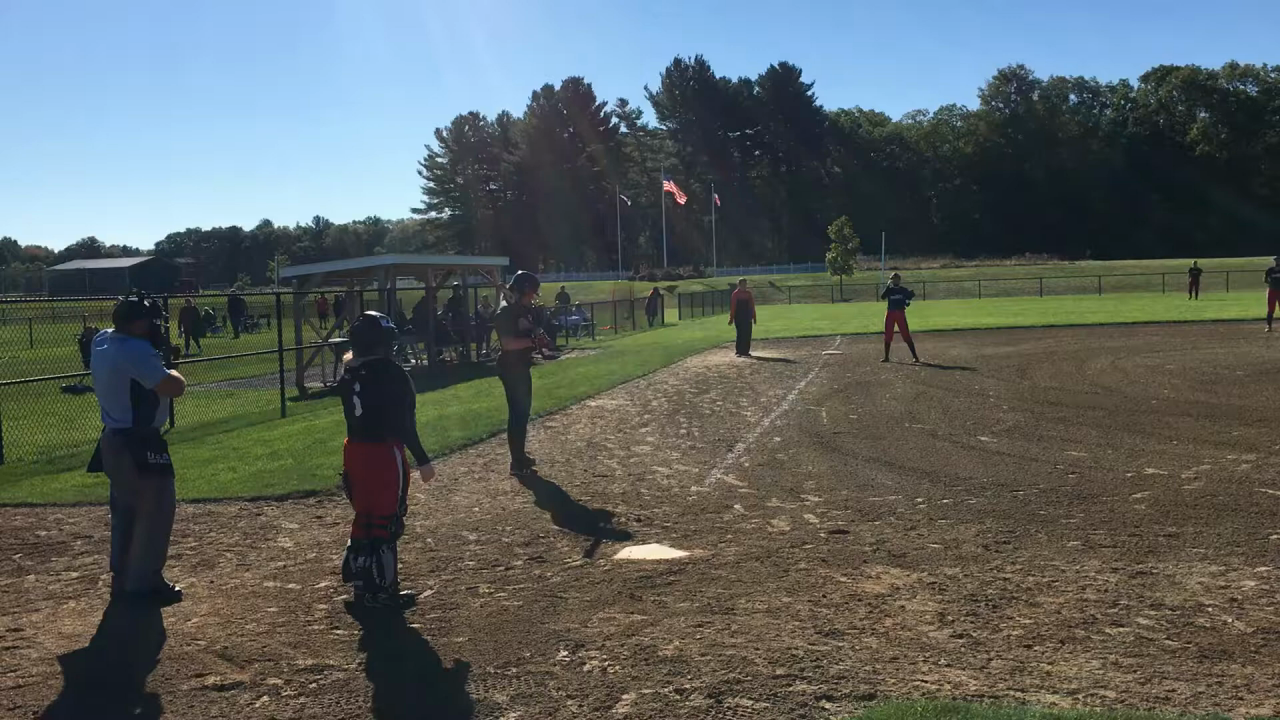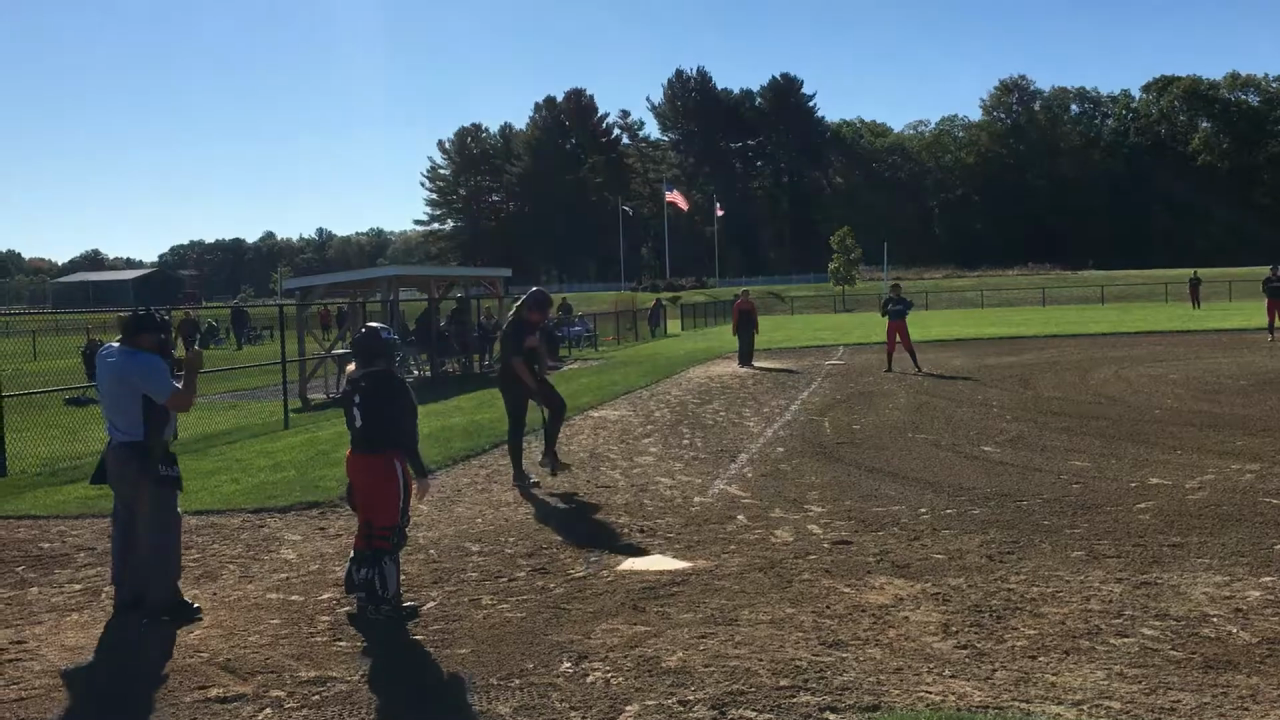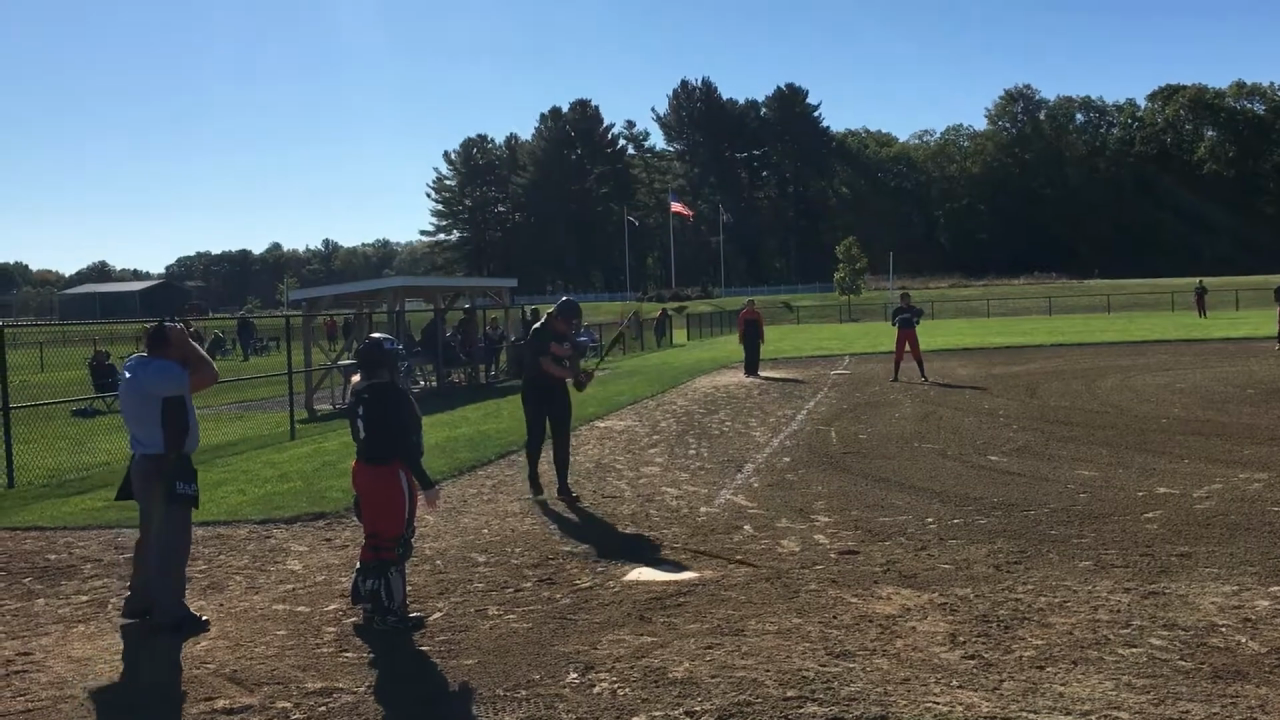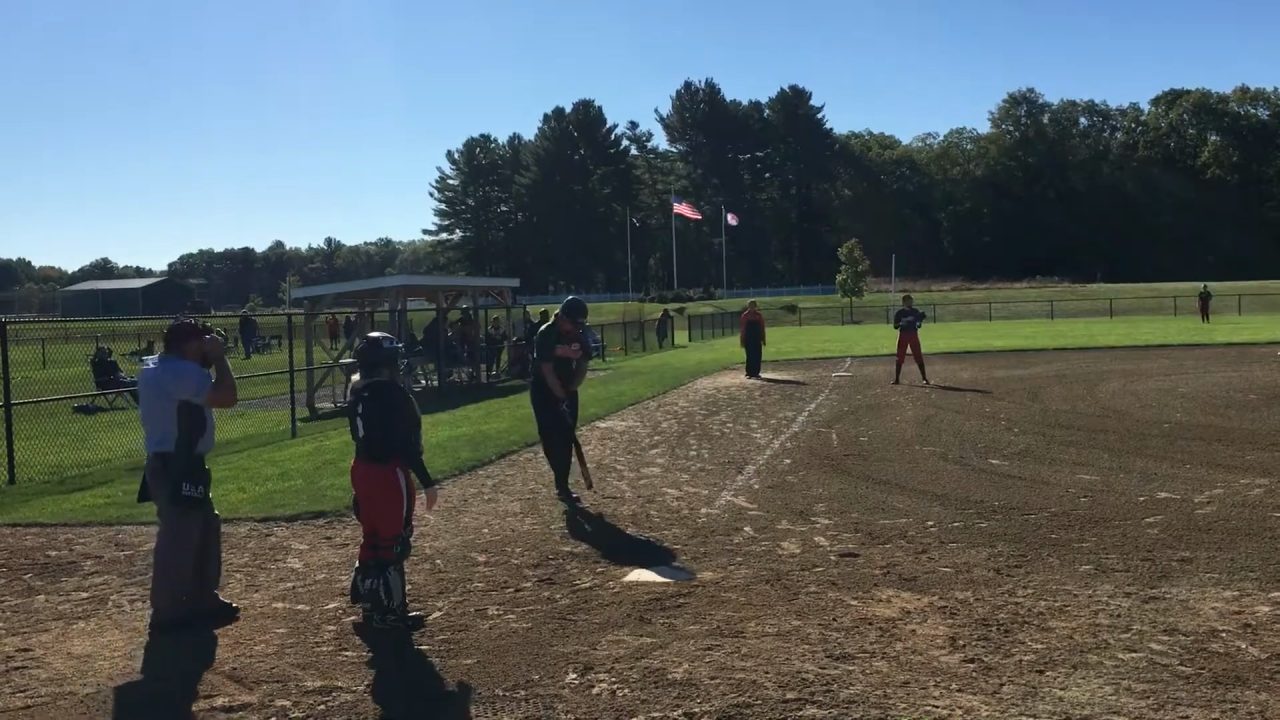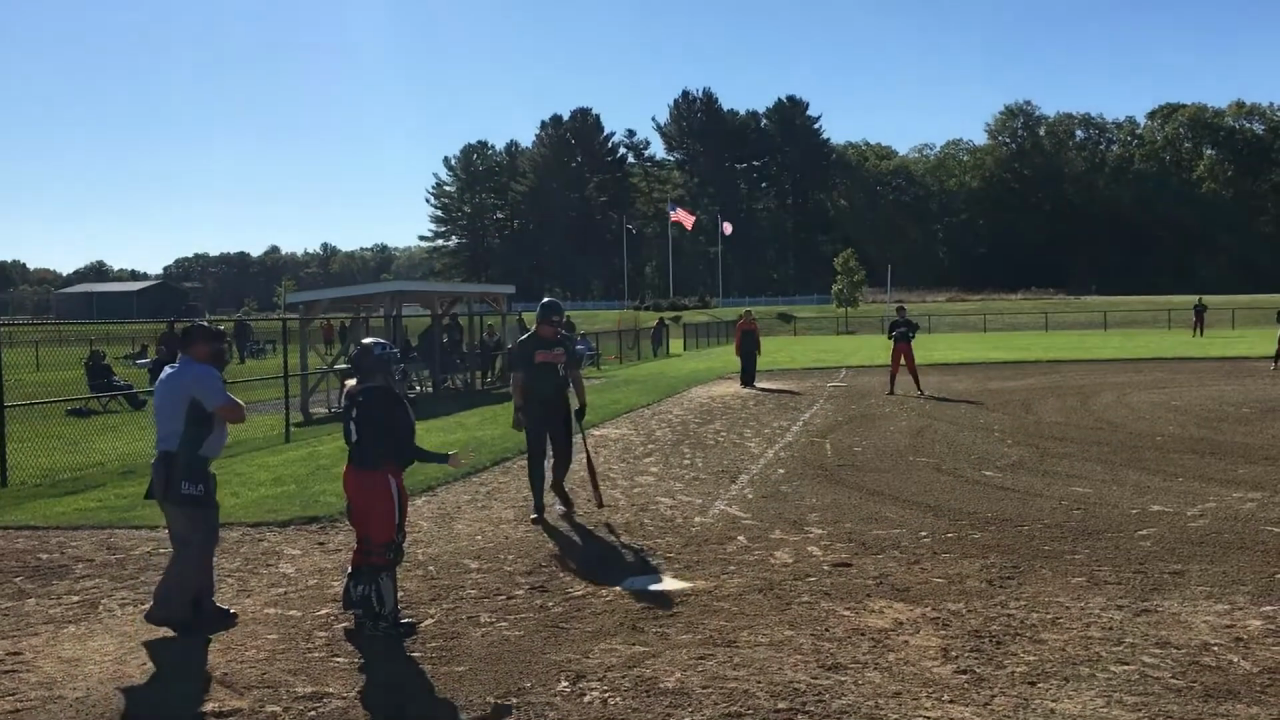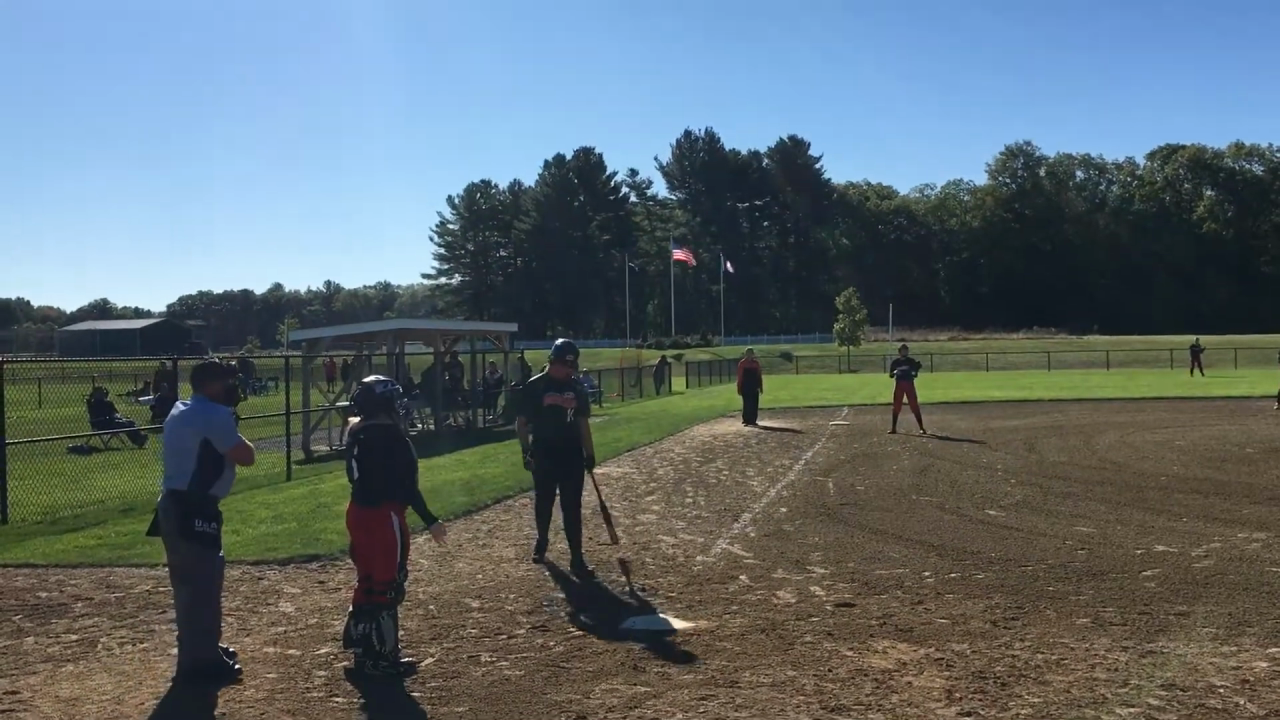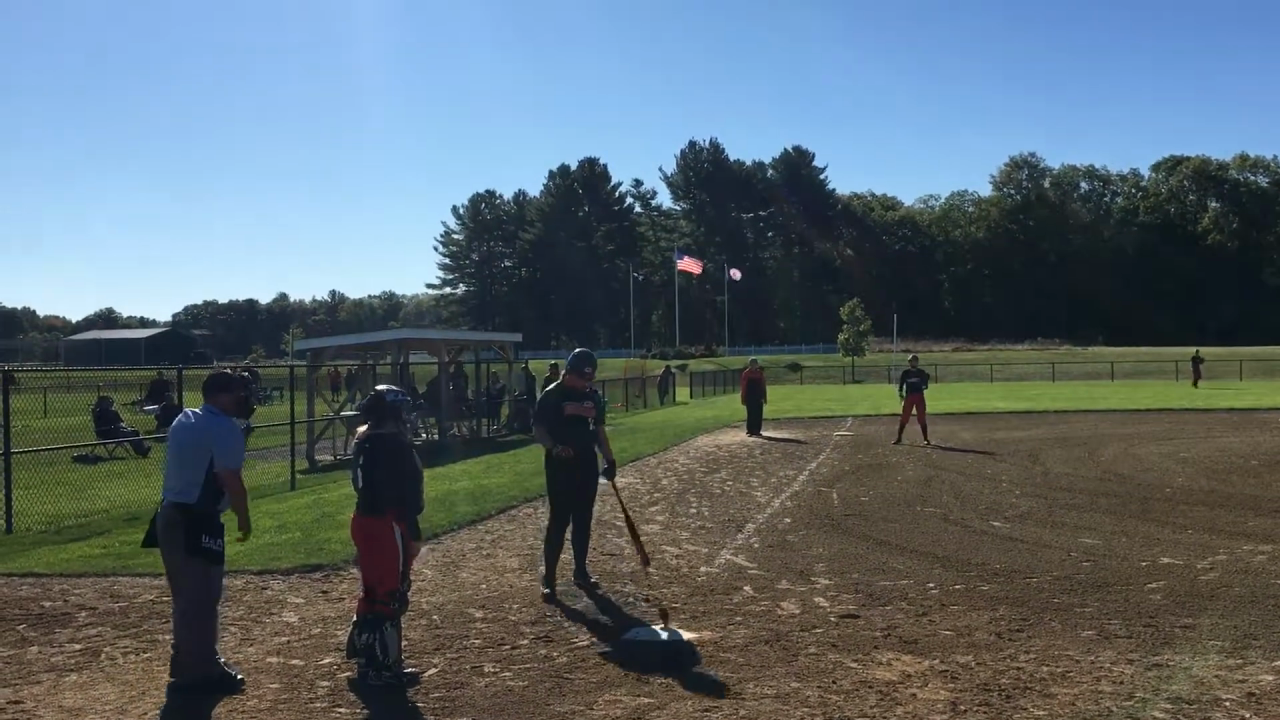
dt=0.5s
person 1, frame 1
left shoulder: (102, 342)
right shoulder: (136, 350)
right elbow: (175, 387)
right wrist: (167, 370)
left hip: (115, 440)
right hip: (139, 443)
left knee: (125, 513)
right knee: (156, 511)
left ankle: (124, 580)
right ankle: (145, 583)
person 1, frame 2
left shoulder: (107, 356)
right shoulder: (146, 363)
right elbow: (182, 402)
right wrist: (191, 371)
left hip: (120, 453)
right hip: (146, 456)
left knee: (128, 526)
right knee: (162, 526)
left ankle: (128, 593)
right ankle: (164, 599)
person 1, frame 3
left shoulder: (135, 367)
right shoulder: (160, 373)
right elbow: (209, 376)
right wrist: (186, 341)
left hip: (147, 464)
right hip: (166, 469)
left knee: (153, 537)
right knee: (173, 540)
left ankle: (140, 600)
right ankle: (170, 612)
person 1, frame 4
left shoulder: (155, 368)
right shoulder: (182, 372)
right elbow: (226, 398)
right wrist: (219, 355)
left hip: (168, 463)
right hip: (178, 468)
left knee: (206, 528)
right knee: (178, 539)
left ankle: (203, 601)
right ankle: (168, 611)
person 1, frame 5
left shoulder: (172, 374)
right shoulder: (201, 375)
right elbow: (235, 414)
right wrist: (229, 400)
left hip: (174, 468)
right hip: (184, 471)
left knee: (193, 540)
right knee: (198, 540)
left ankle: (199, 606)
right ankle: (168, 606)
person 1, frame 6
left shoulder: (181, 411)
right shoulder: (214, 414)
right elbow: (246, 457)
right wrist: (237, 439)
left hip: (177, 506)
right hip: (194, 510)
left knee: (190, 582)
right knee: (203, 583)
left ankle: (199, 649)
right ankle: (199, 660)
person 1, frame 7
left shoulder: (184, 419)
right shoulder: (225, 428)
right elbow: (231, 484)
right wrist: (244, 520)
left hip: (171, 516)
right hip: (197, 523)
left knee: (187, 595)
right knee: (202, 598)
left ankle: (186, 662)
right ankle: (203, 673)
person 2, frame 1
left shoulder: (349, 373)
right shoulder: (389, 373)
left elbow: (353, 416)
right elbow: (401, 422)
right wrist: (421, 459)
left hip: (356, 449)
right hip: (383, 452)
left knee: (365, 517)
right knee: (386, 521)
left ankle: (363, 584)
right ankle: (381, 590)
person 2, frame 2
left shoulder: (352, 384)
right shoulder: (390, 384)
left elbow: (356, 426)
right elbow: (402, 434)
right wrist: (420, 472)
left hip: (359, 460)
right hip: (386, 463)
left knee: (368, 529)
right knee: (389, 532)
left ankle: (365, 595)
right ankle: (384, 602)
person 2, frame 3
left shoulder: (359, 394)
right shoulder: (393, 395)
left elbow: (363, 437)
right elbow: (405, 445)
right wrist: (426, 483)
left hip: (365, 471)
right hip: (390, 474)
left knee: (375, 540)
right knee: (394, 543)
left ankle: (371, 605)
right ankle: (390, 613)
person 2, frame 4
left shoulder: (358, 391)
right shoulder: (392, 393)
left elbow: (362, 434)
right elbow: (405, 443)
right wrist: (426, 482)
left hip: (364, 469)
right hip: (389, 472)
left knee: (373, 538)
right knee: (393, 541)
left ankle: (371, 602)
right ankle: (389, 611)
person 2, frame 5
left shoulder: (353, 395)
right shoulder: (386, 398)
right elbow: (403, 447)
right wrist: (445, 457)
left hip: (356, 474)
right hip: (381, 478)
left knee: (367, 543)
right knee: (386, 547)
left ankle: (364, 609)
right ankle: (382, 617)
person 2, frame 6
left shoulder: (358, 433)
right shoulder: (389, 435)
right elbow: (404, 484)
right wrist: (430, 520)
left hip: (360, 512)
right hip: (384, 516)
left knee: (368, 582)
right knee: (387, 586)
left ankle: (363, 648)
right ankle: (381, 656)
person 2, frame 7
left shoulder: (365, 441)
right shoulder: (393, 445)
right elbow: (403, 495)
right wrist: (415, 535)
left hip: (365, 521)
right hip: (386, 525)
left knee: (373, 593)
right knee: (391, 597)
left ankle: (367, 660)
right ankle: (383, 667)
person 3, frame 1
left shoulder: (525, 309)
right shoulder: (505, 312)
left elbow: (532, 332)
right elbow: (508, 344)
left wrist: (538, 336)
right wrist: (533, 341)
left hip: (522, 365)
right hip: (511, 367)
left knee: (523, 411)
right knee: (518, 412)
left ankle: (520, 456)
right ankle: (516, 463)
person 3, frame 2
left shoulder: (534, 324)
right shoulder: (513, 329)
left elbow: (540, 347)
right elbow: (517, 363)
left wrist: (542, 374)
right wrist: (535, 389)
left hip: (531, 375)
right hip: (512, 380)
left knee: (558, 405)
right knee: (517, 425)
left ankle: (549, 455)
right ankle: (518, 474)
person 3, frame 3
left shoulder: (569, 335)
right shoulder: (539, 332)
left elbow: (573, 361)
right elbow: (547, 365)
left wrist: (579, 377)
right wrist: (576, 377)
left hip: (559, 388)
right hip: (535, 389)
left knee: (562, 437)
right knee: (536, 435)
left ankle: (563, 486)
right ankle: (533, 475)
person 3, frame 4
left shoulder: (579, 336)
right shoulder: (546, 334)
left elbow: (582, 367)
right elbow: (547, 371)
left wrist: (570, 393)
right wrist: (561, 399)
left hip: (567, 391)
right hip: (544, 390)
left knee: (566, 438)
right knee: (549, 434)
left ankle: (564, 487)
right ankle: (560, 479)
person 3, frame 5
left shoulder: (565, 342)
right shoulder: (525, 344)
left elbow: (575, 375)
right elbow: (517, 380)
left wrist: (582, 404)
right wrist: (519, 410)
left hip: (559, 404)
right hip: (534, 406)
left knee: (564, 452)
right knee: (536, 456)
left ankle: (558, 484)
right ankle: (538, 505)
person 3, frame 6
left shoulder: (576, 387)
right shoulder: (534, 386)
left elbow: (583, 422)
right elbow: (522, 422)
left wrist: (589, 454)
right wrist: (526, 452)
left hip: (572, 452)
right hip: (543, 452)
left knee: (572, 505)
right knee: (544, 501)
left ankle: (577, 559)
right ankle: (541, 542)
person 3, frame 7
left shoulder: (592, 395)
right shoulder: (552, 395)
left elbow: (598, 430)
right elbow: (538, 430)
left wrist: (609, 458)
right wrist: (553, 448)
left hip: (587, 463)
right hip: (560, 464)
left knee: (583, 519)
right knee: (559, 520)
left ankle: (580, 571)
right ankle: (549, 579)
